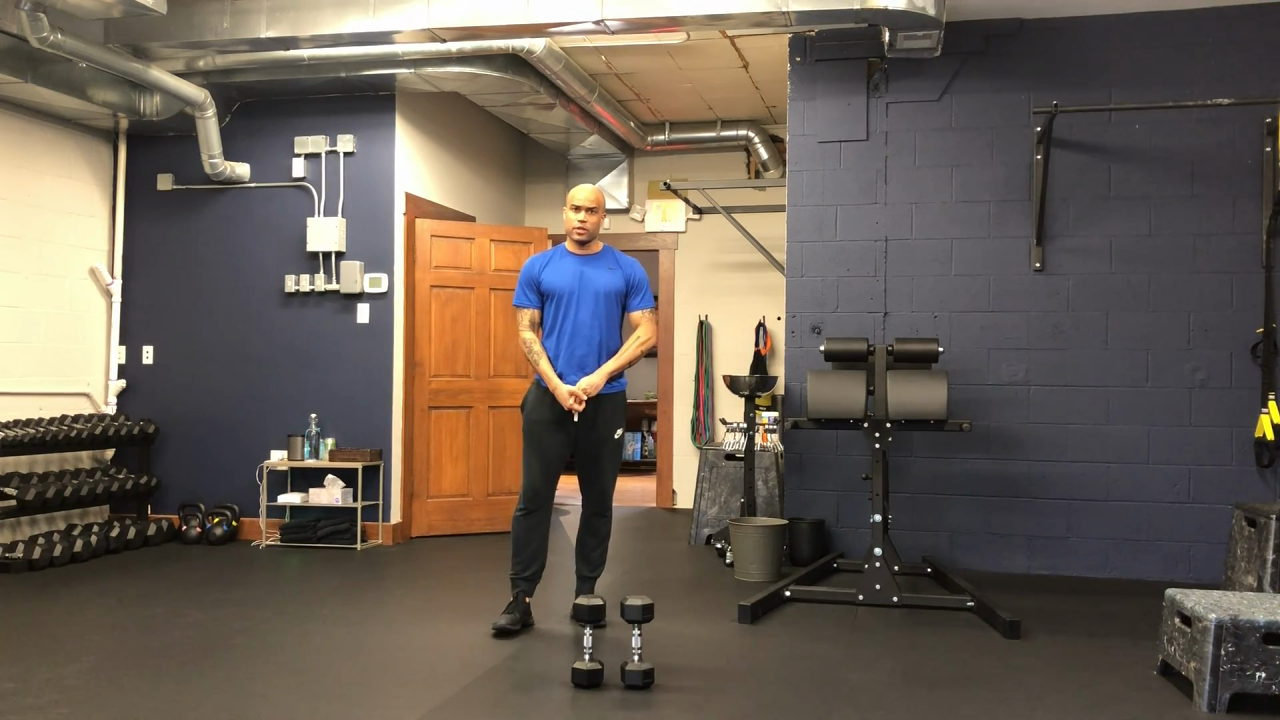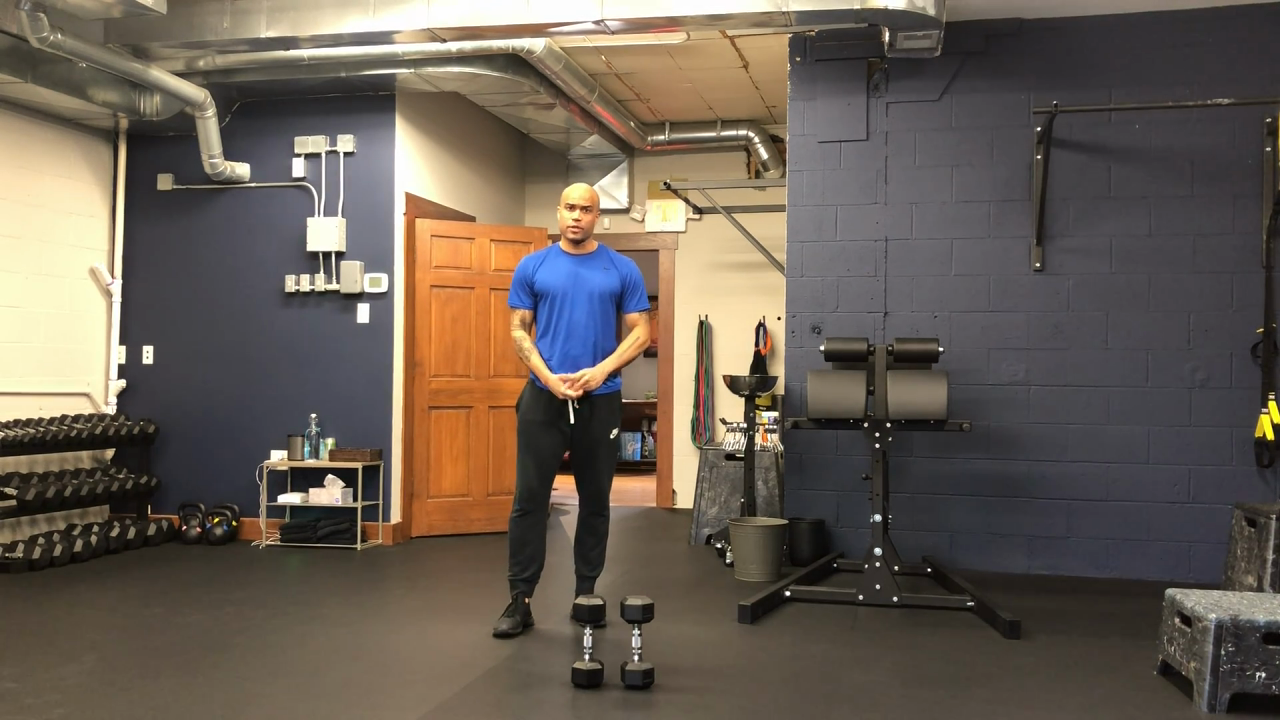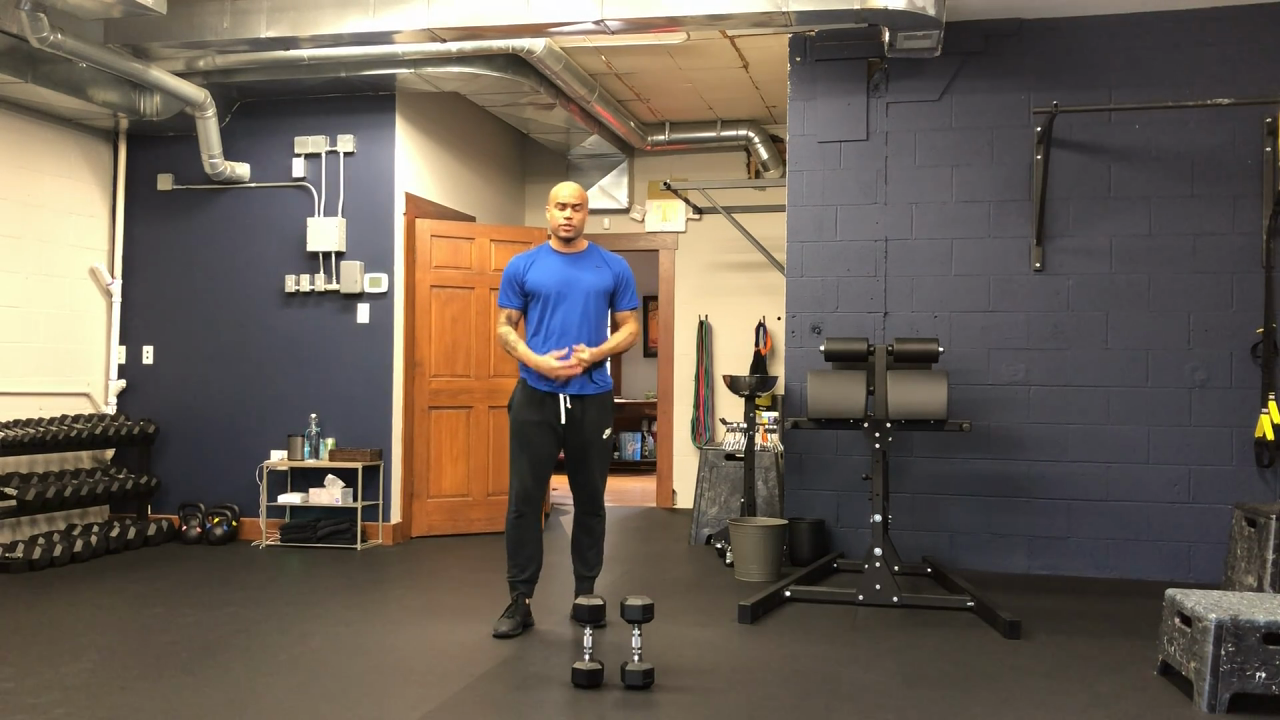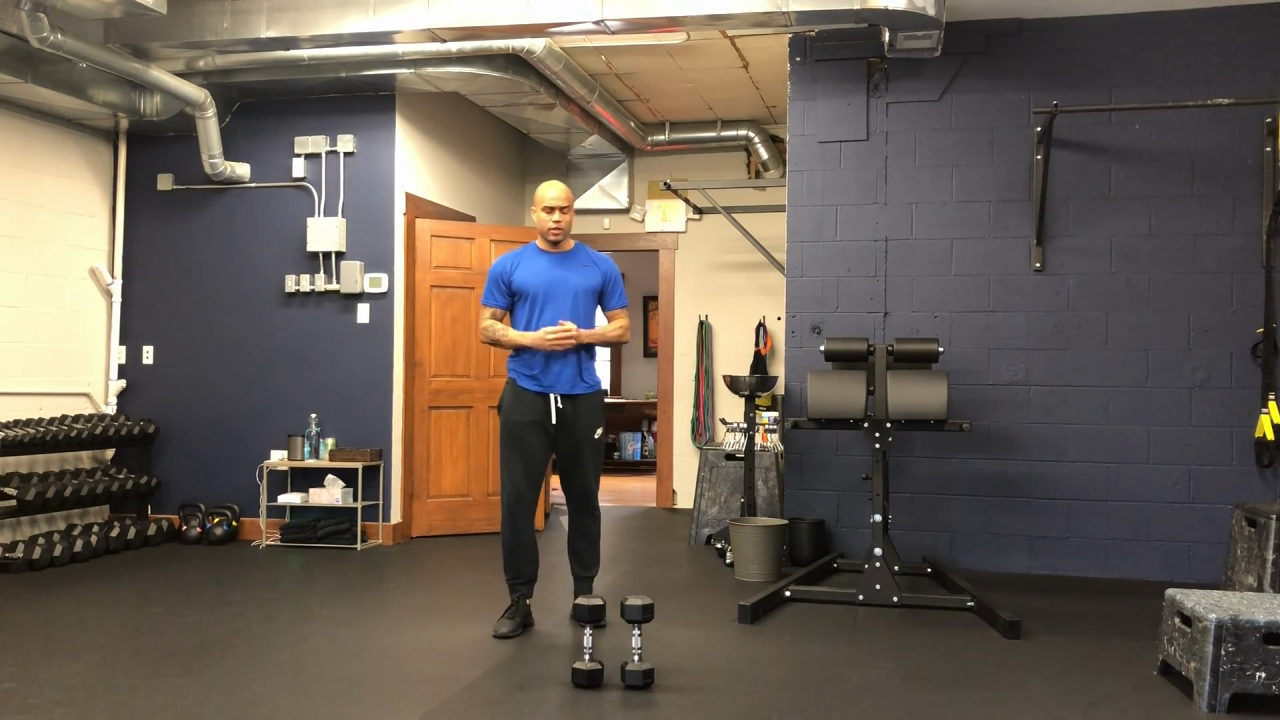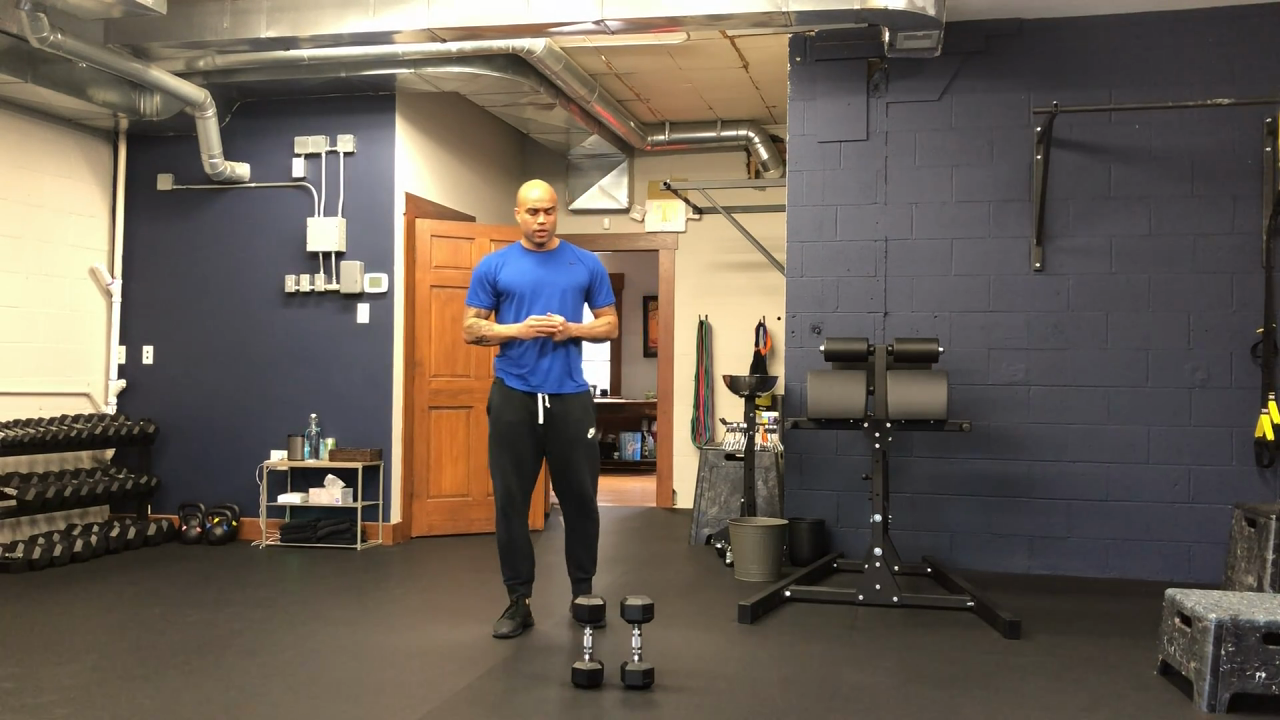
dt=0.2s
person 1, frame 1
left shoulder: (628, 270)
right shoulder: (538, 267)
left elbow: (646, 332)
right elbow: (527, 332)
left wrist: (600, 376)
right wrist: (556, 384)
left hip: (606, 399)
right hip: (548, 397)
left knee: (598, 501)
right knee: (534, 498)
left ankle: (586, 593)
right ankle: (521, 598)
person 1, frame 2
left shoulder: (623, 270)
right shoulder: (532, 267)
left elbow: (640, 333)
right elbow: (518, 330)
left wrist: (602, 371)
right wrist: (547, 377)
left hip: (600, 399)
right hip: (543, 397)
left knee: (595, 501)
right knee: (529, 499)
left ankle: (586, 593)
right ankle: (521, 598)
person 1, frame 3
left shoulder: (613, 267)
right shoulder: (522, 266)
left elbow: (629, 331)
right elbow: (504, 329)
left wrist: (593, 355)
right wrist: (538, 361)
left hip: (592, 398)
right hip: (535, 397)
left knee: (590, 501)
right knee: (524, 500)
left ankle: (585, 593)
right ankle: (521, 599)
person 1, frame 4
left shoulder: (600, 266)
right shoulder: (508, 266)
left elbow: (622, 328)
right elbow: (487, 328)
left wrist: (583, 336)
right wrist: (531, 338)
left hip: (582, 397)
right hip: (525, 397)
left knee: (583, 501)
right knee: (518, 501)
left ankle: (584, 593)
right ankle: (520, 600)
person 1, frame 5
left shoulder: (586, 264)
right shoulder: (493, 266)
left elbow: (610, 325)
right elbow: (471, 329)
left wrist: (572, 329)
right wrist: (516, 330)
left hip: (571, 396)
right hip: (514, 396)
left knee: (580, 498)
right knee: (511, 502)
left ankle: (582, 590)
right ankle: (519, 600)
